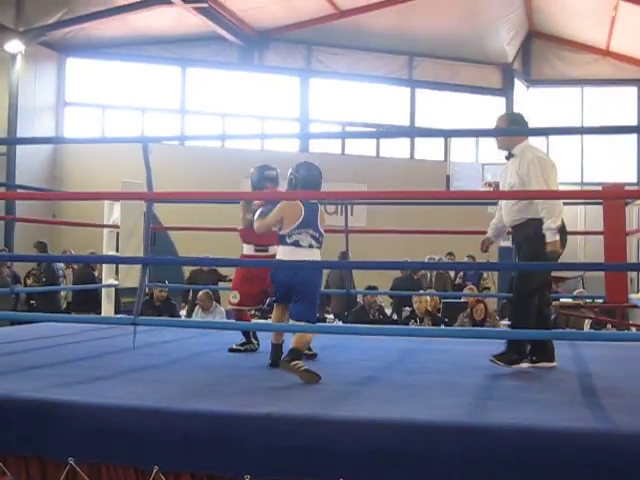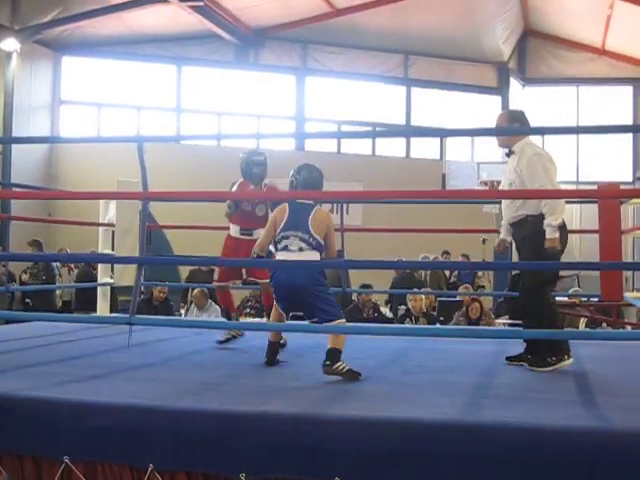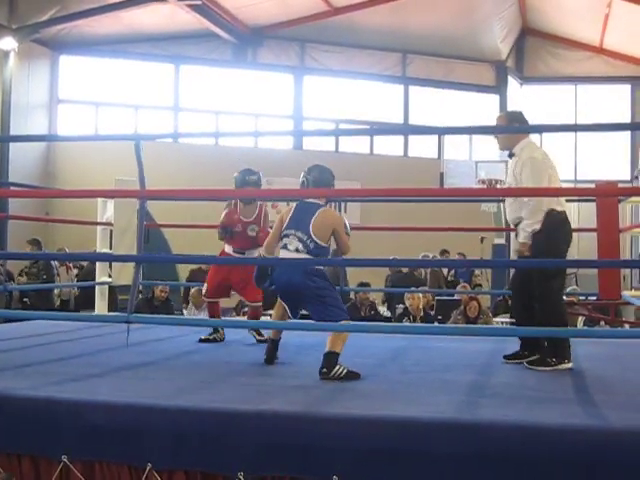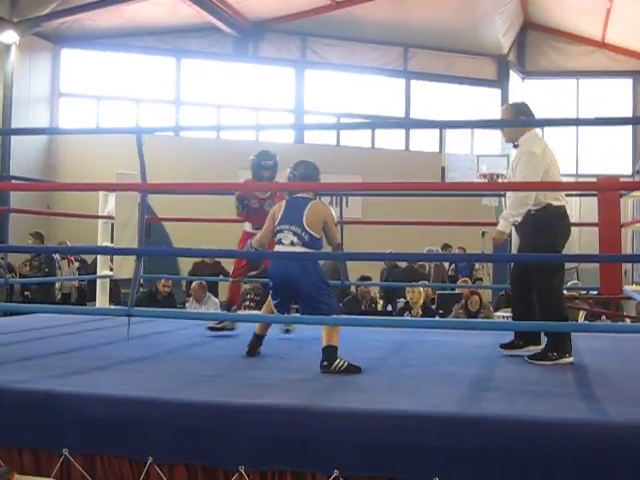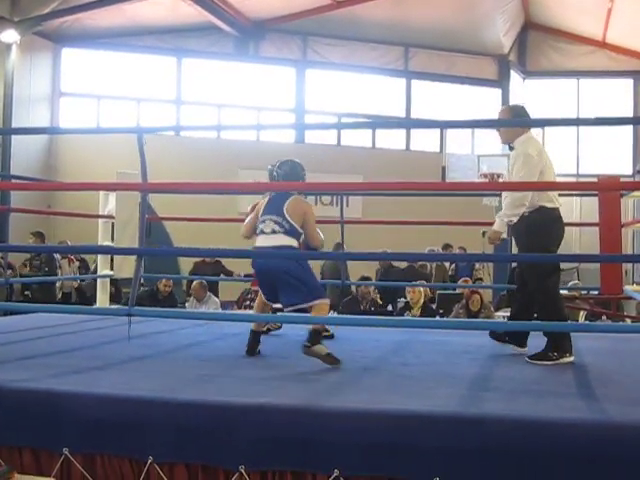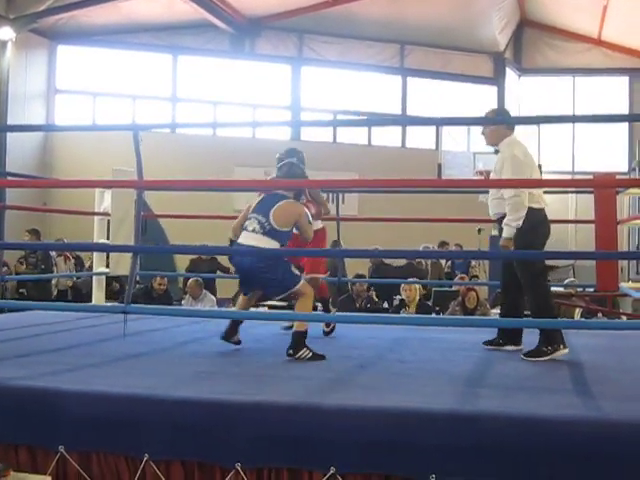
dt=0.2s
person 1, frame 1
left shoulder: (534, 158)
right shoulder: (511, 164)
left elbow: (549, 199)
right elbow: (505, 207)
left wrist: (552, 236)
right wrist: (492, 234)
left hip: (540, 234)
right hip: (526, 235)
left knee: (524, 291)
right knee: (534, 292)
left ankle: (517, 351)
right ankle: (542, 352)
person 1, frame 2
left shoulder: (533, 156)
right shoulder: (514, 159)
left elbow: (550, 195)
left wrist: (552, 233)
right wrist: (505, 235)
left hip: (539, 230)
right hip: (526, 231)
left knee: (537, 291)
right knee: (530, 292)
left ankle: (557, 351)
right ankle: (536, 350)
person 1, frame 3
left shoulder: (530, 157)
right shoulder: (518, 158)
left elbow: (536, 201)
left wrist: (524, 237)
right wrist: (523, 236)
left hip: (547, 230)
right hip: (535, 233)
left knee: (547, 292)
right knee: (522, 289)
left ankle: (559, 354)
right ankle: (532, 346)
person 1, frame 4
left shoulder: (532, 150)
right shoulder: (527, 148)
left elbow: (523, 194)
left wrist: (503, 226)
right wrist: (511, 225)
left hip: (545, 223)
right hip: (537, 223)
left knee: (547, 285)
right knee: (521, 280)
left ankle: (560, 348)
right ankle: (527, 337)
person 1, frame 5
left shoulder: (527, 151)
right shoulder: (524, 150)
left elbow: (519, 195)
left wrist: (500, 225)
left hip: (538, 224)
right hip: (534, 224)
left knee: (543, 285)
right knee: (526, 283)
left ankle: (559, 348)
right ankle: (516, 335)
person 1, frame 6
left shoulder: (512, 154)
right shoulder: (508, 153)
left elbow: (517, 197)
left wrist: (508, 232)
left hip: (525, 224)
right hip: (522, 225)
left knee: (533, 282)
right knee: (511, 283)
left ankle: (553, 341)
right ankle: (509, 336)
person 2, frame 1
left shoulder: (288, 205)
right shoulder: (319, 210)
left elbow: (259, 228)
left wrist: (263, 212)
left hip: (284, 268)
right hip: (310, 271)
left knee: (282, 304)
right knee: (307, 323)
left ankle: (276, 355)
right ankle: (293, 358)
person 2, frame 2
left shoulder: (281, 211)
right shoulder: (323, 215)
left elbow: (261, 247)
right elbow: (331, 254)
left wrist: (258, 255)
left hip: (283, 272)
right hip: (310, 274)
left knee: (281, 306)
right knee: (336, 321)
left ankle: (272, 354)
right ankle: (332, 360)
person 2, frame 3
left shoulder: (289, 211)
right shoulder: (332, 216)
left elbow: (269, 246)
right elbow: (345, 250)
left wrist: (264, 266)
right wrist: (344, 231)
left hip: (283, 272)
right hip: (310, 275)
left knee: (284, 302)
right knee: (340, 320)
left ankle: (271, 351)
right ankle: (329, 365)
person 2, frame 4
left shoulder: (279, 207)
right shoulder: (322, 209)
left elbow: (262, 240)
right elbow: (335, 242)
left wrist: (251, 245)
right wrist: (329, 225)
left hip: (278, 266)
right hip: (305, 268)
left knee: (274, 302)
right knee: (330, 314)
left ankle: (254, 345)
right ankle: (329, 358)
person 2, frame 5
left shoulder: (264, 202)
right shoulder: (303, 205)
left elbow: (246, 233)
right elbow: (317, 243)
left wrist: (250, 215)
right wrist: (308, 238)
left hip: (261, 257)
right hip: (287, 258)
left knee: (266, 297)
right knee: (319, 301)
left ankle: (253, 343)
right ankle: (314, 341)
person 2, frame 6
left shoulder: (260, 199)
right shoulder: (296, 208)
left elbow: (236, 227)
right elbow: (308, 238)
left wrist: (235, 246)
right wrist: (306, 220)
left hip: (241, 254)
right hip: (264, 258)
left knee: (250, 291)
right knee: (305, 292)
left ankle: (231, 331)
right ankle: (297, 346)
person 3, frame 1
right shoulder: (248, 203)
right elbow: (246, 226)
right wrist: (257, 209)
left hip: (273, 259)
right hip: (251, 260)
right knee: (238, 306)
right ankle: (251, 340)
person 3, frame 2
left shoulder: (268, 191)
right shoulder: (238, 187)
right elbow: (229, 212)
right wrist: (234, 202)
left hip: (258, 243)
right hip: (235, 241)
left knee: (266, 285)
right knee: (221, 284)
right ankle: (233, 327)
person 3, frame 3
left shoulder: (263, 210)
right shoulder: (230, 208)
left elbow: (265, 238)
right elbow: (221, 237)
left wrist: (265, 240)
right wrist: (224, 228)
right hip: (229, 258)
left knee: (256, 302)
right knee: (210, 296)
left ankle: (253, 327)
right ankle: (218, 331)
person 3, frame 4
left shoulder: (278, 190)
right elbow: (240, 214)
right wrist: (241, 202)
right hip: (250, 236)
right knee: (236, 277)
right ankle: (228, 318)
person 3, frame 5
left shoulder: (298, 201)
right shoulder: (269, 200)
left elbow: (307, 224)
right elbow: (260, 223)
right wrist: (255, 215)
left hip: (293, 247)
right hip: (275, 247)
left knee: (300, 289)
right knee: (261, 284)
left ankle: (319, 323)
right ankle: (273, 320)
person 3, frame 6
left shoulder: (309, 186)
left elbow: (326, 208)
left wrist: (313, 211)
left hip: (315, 234)
right hip: (295, 235)
left knee: (313, 277)
left ankle: (328, 314)
